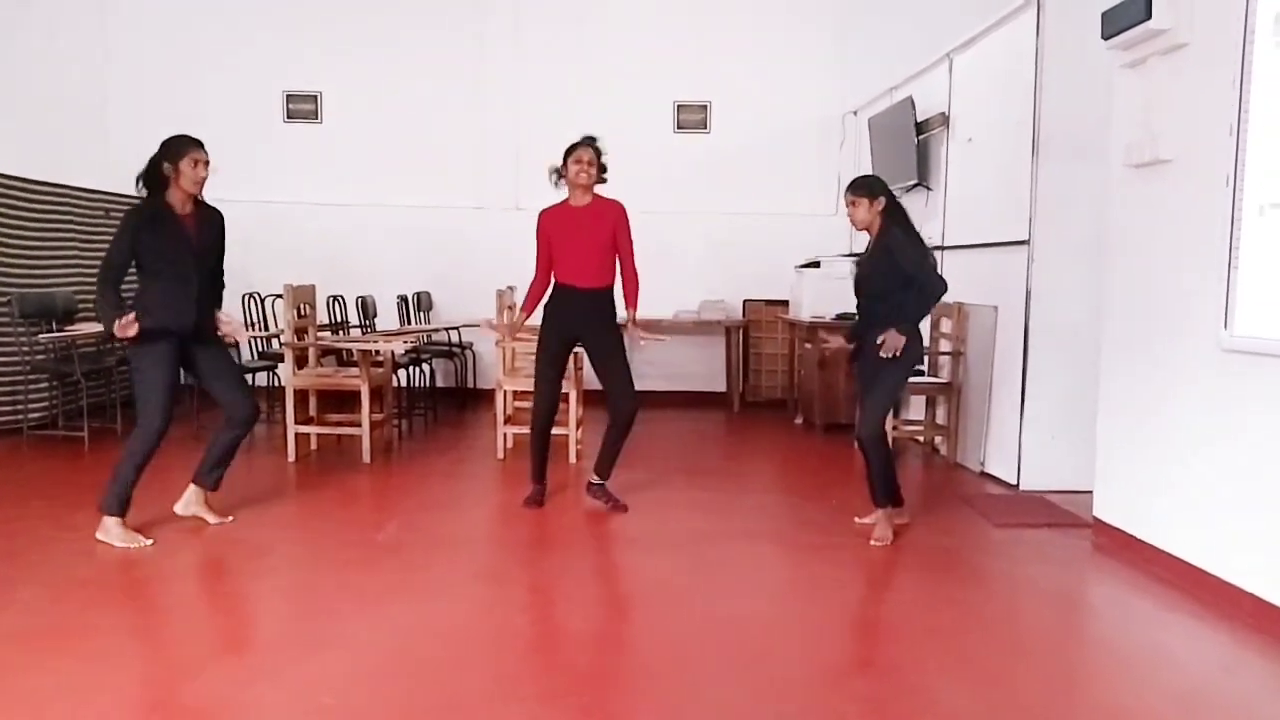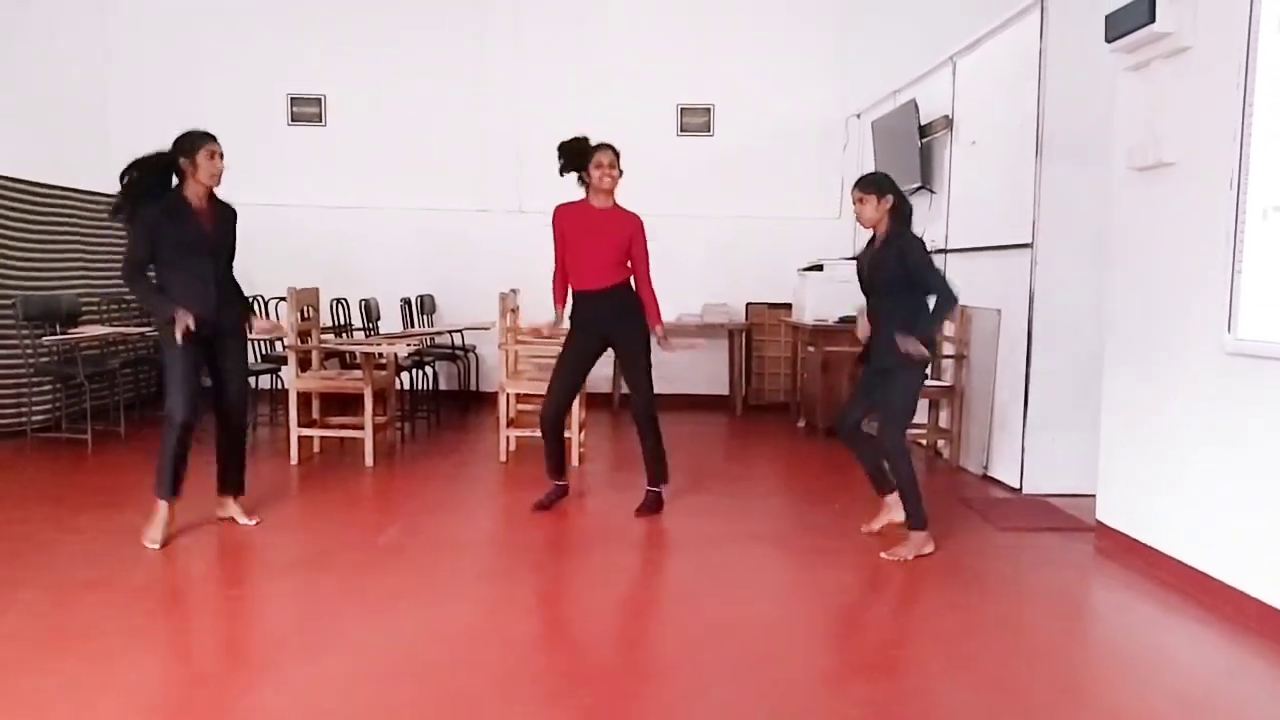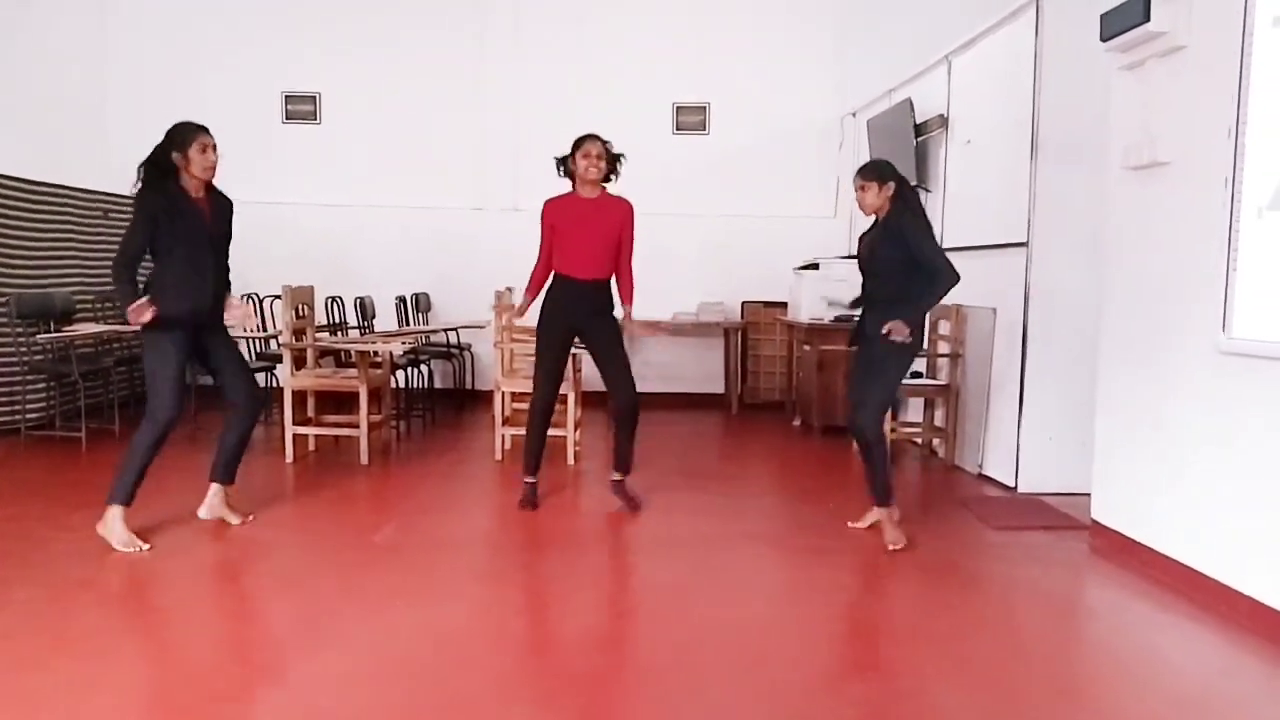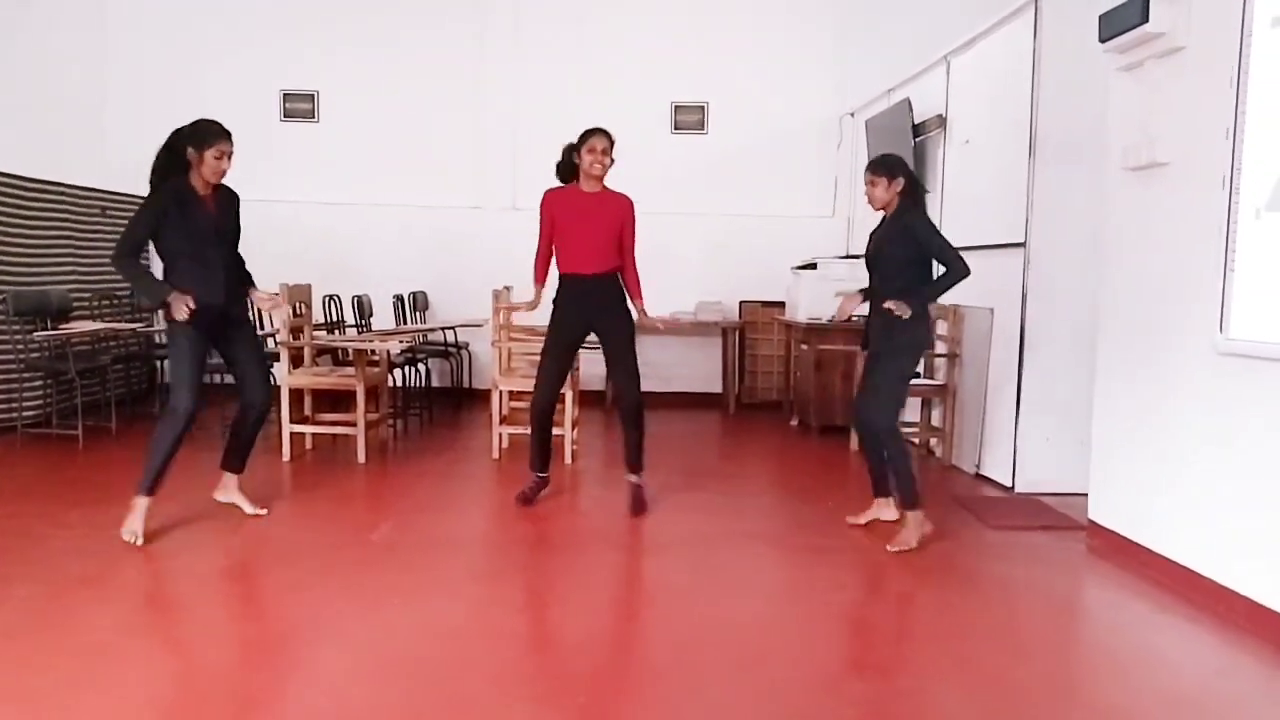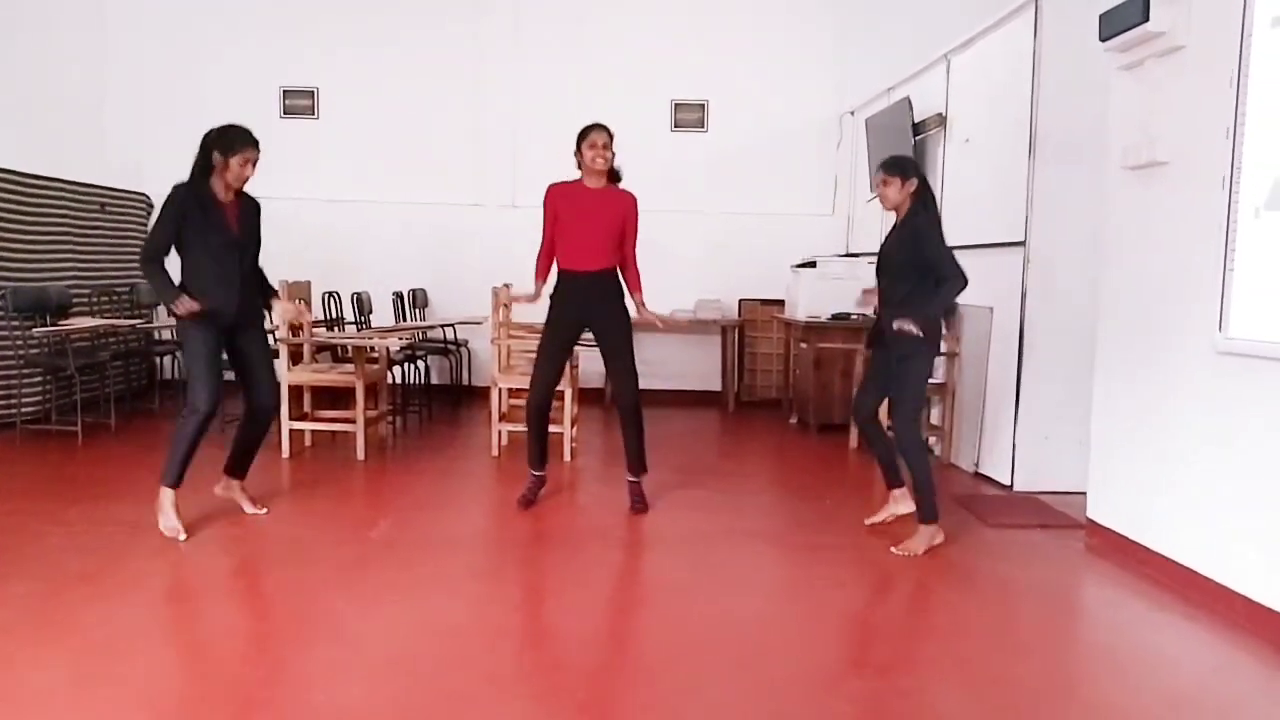
dt=0.3s
person 1, frame 1
left shoulder: (212, 219)
right shoulder: (143, 217)
right elbow: (109, 276)
left wrist: (217, 313)
right wrist: (116, 319)
left hip: (200, 333)
right hip: (155, 333)
left knee: (243, 410)
right knee: (154, 422)
left ankle: (195, 496)
right ankle: (111, 520)
person 1, frame 2
left shoulder: (225, 213)
right shoulder: (158, 210)
right elbow: (133, 272)
left wrist: (249, 316)
right wrist: (171, 309)
left hip: (227, 326)
right hip: (184, 326)
left knee: (235, 412)
right knee: (182, 413)
left ankle: (228, 497)
right ankle: (163, 509)
person 1, frame 3
left shoulder: (221, 204)
right shoulder: (157, 202)
right elbow: (125, 262)
left wrist: (227, 300)
right wrist: (132, 303)
left hip: (207, 321)
right hip: (167, 321)
left knee: (247, 398)
right knee: (163, 413)
left ankle: (215, 497)
right ankle: (115, 514)
person 1, frame 4
left shoulder: (228, 200)
right shoulder: (165, 199)
right elbow: (125, 257)
left wrist: (251, 289)
right wrist: (164, 295)
left hip: (231, 311)
right hip: (188, 315)
left knee: (259, 395)
right knee: (185, 404)
left ankle: (230, 482)
right ankle: (142, 501)
person 1, frame 5
left shoulder: (250, 208)
right shoulder: (185, 201)
right elbow: (151, 259)
left wrist: (275, 301)
right wrist: (175, 298)
left hip: (245, 317)
right hip: (201, 317)
left knee: (265, 403)
right knee: (204, 401)
left ankle: (232, 480)
right ankle: (168, 494)
person 2, frame 1
left shoulder: (895, 240)
right shoulder: (873, 247)
left elbow: (936, 285)
left wrist: (903, 330)
right wrist: (851, 337)
left hip: (895, 352)
right hip: (871, 349)
left knee: (868, 427)
right knee: (869, 429)
left ankle: (886, 512)
right ankle: (892, 507)
person 2, frame 2
left shoulder: (906, 243)
right shoulder: (871, 248)
left elbow: (945, 295)
left wrist: (922, 336)
right wrist: (867, 317)
left hip: (905, 357)
right hip: (880, 353)
left knee: (890, 438)
right knee: (849, 423)
left ankle: (920, 534)
right ankle: (891, 500)
person 2, frame 3
left shoulder: (905, 226)
right shoulder: (873, 232)
left elbow: (947, 275)
left wrist: (908, 319)
right wrist: (855, 302)
left hip: (896, 336)
right hip: (871, 332)
left knee: (868, 419)
right knee: (858, 420)
left ankle: (887, 509)
right ankle: (883, 504)
person 2, frame 4
left shoulder: (913, 222)
right shoulder: (884, 228)
left elbow: (958, 267)
left wrist: (913, 303)
right wrist: (862, 296)
left hip: (905, 334)
right hip: (883, 333)
left knee: (882, 420)
right knee: (866, 416)
left ankle: (914, 514)
right ankle: (884, 502)
person 2, frame 5
left shoulder: (921, 227)
right shoulder: (899, 229)
left elbow: (955, 279)
left wrist: (919, 317)
right wrist: (880, 296)
left hip: (912, 341)
right hip: (889, 336)
left knee: (904, 428)
right knee: (863, 410)
left ankle: (930, 526)
right ankle: (899, 495)
person 3, frame 1
left shoulder: (613, 211)
right shoulder: (548, 217)
left elbow: (628, 267)
right elbow: (542, 275)
left wrist: (631, 313)
right wrist: (521, 316)
left hip: (600, 312)
right hip: (560, 311)
left knee: (625, 405)
right knee: (544, 406)
left ankle: (598, 481)
right ankle: (538, 482)
person 3, frame 2
left shoulder: (631, 222)
right shoulder: (564, 215)
left elbow: (642, 277)
right elbow: (561, 271)
left wrist: (657, 326)
right wrist: (558, 314)
left hip: (625, 313)
right hip: (584, 316)
left knee: (642, 407)
right knee: (552, 410)
left ankle: (654, 488)
right ankle: (558, 483)
person 3, frame 3
left shoulder: (621, 209)
right shoulder: (553, 208)
left elbow: (623, 265)
right elbow: (545, 260)
left wrist: (627, 309)
right wrist: (527, 301)
left hip: (599, 306)
right hip: (559, 302)
left knee: (626, 397)
right knee: (543, 397)
left ankle: (620, 477)
right ankle: (531, 481)
person 3, frame 4
left shoulder: (621, 205)
right shoulder: (554, 199)
left elbow: (626, 261)
right elbow: (544, 253)
left wrist: (639, 305)
right wrist: (538, 292)
left hip: (609, 300)
right hip: (568, 299)
left knee: (628, 394)
right knee: (544, 398)
left ankle: (635, 479)
right ankle: (539, 474)
person 3, frame 5
left shoulder: (626, 202)
right shoulder: (557, 194)
left elbow: (628, 259)
right elbow: (547, 248)
left wrist: (639, 302)
right wrist: (538, 288)
left hip: (607, 297)
right hip: (566, 296)
left knee: (627, 394)
right knee: (539, 393)
left ankle: (635, 480)
right ankle: (537, 474)
